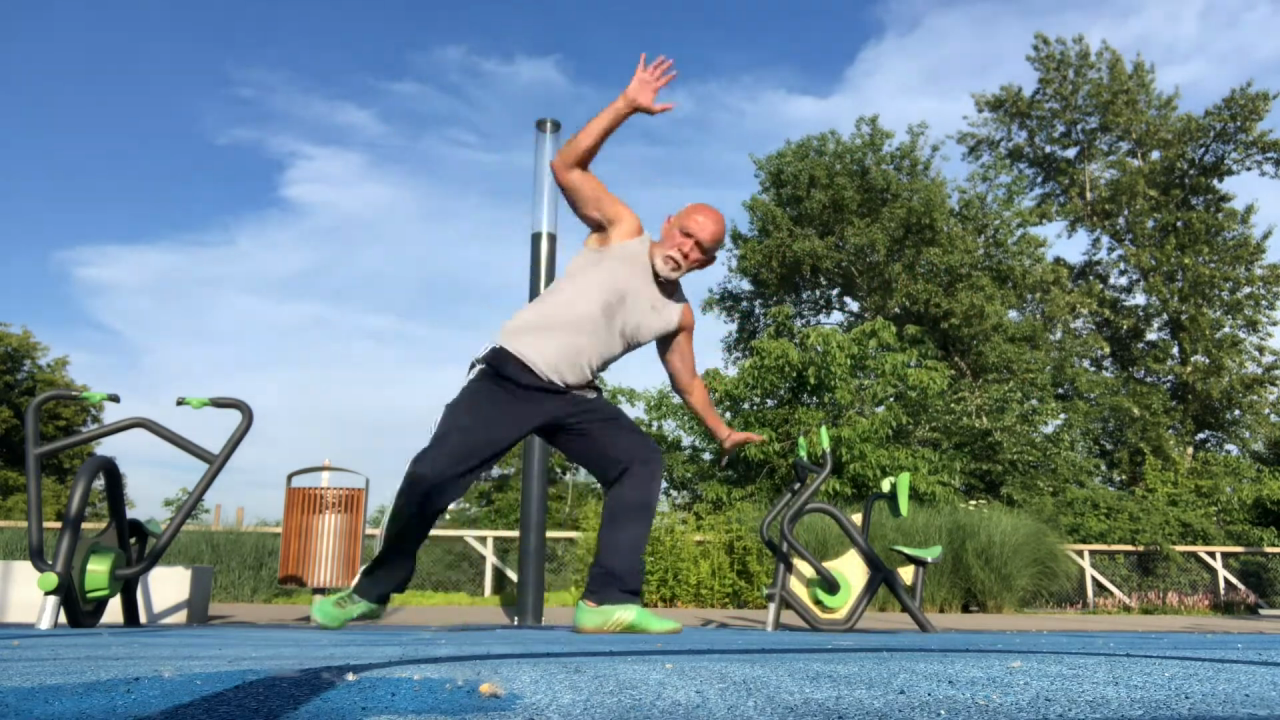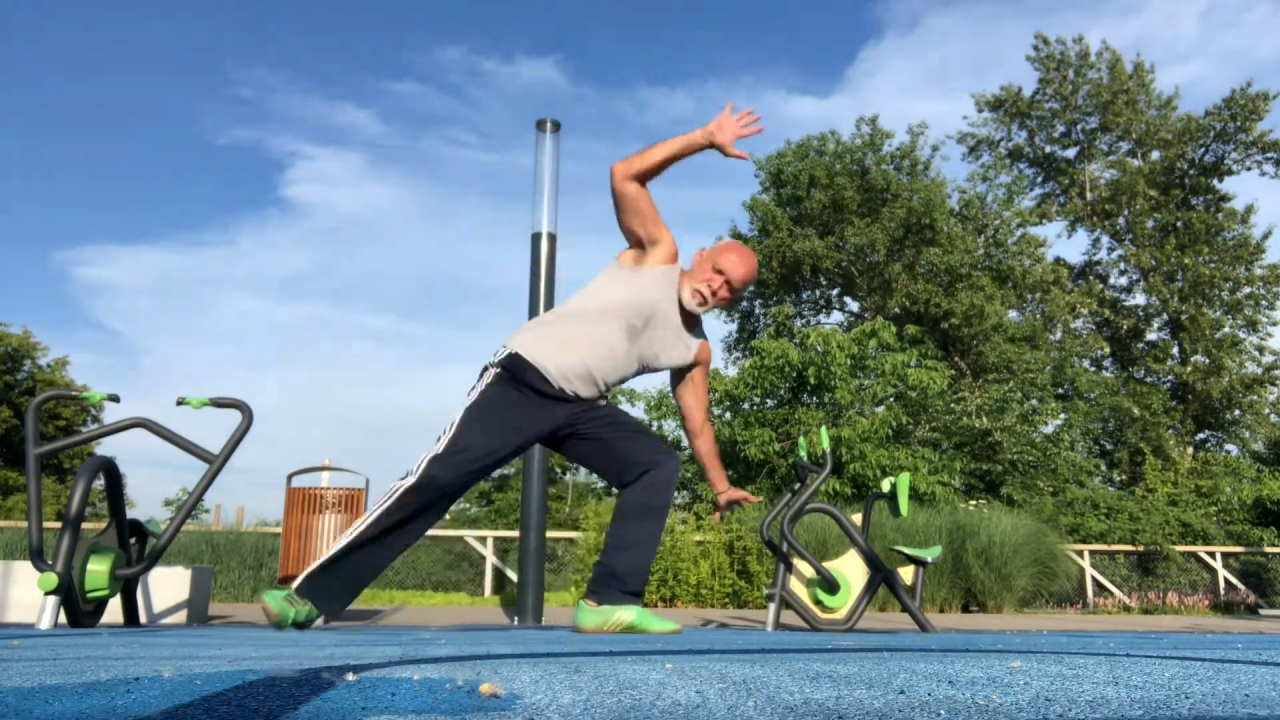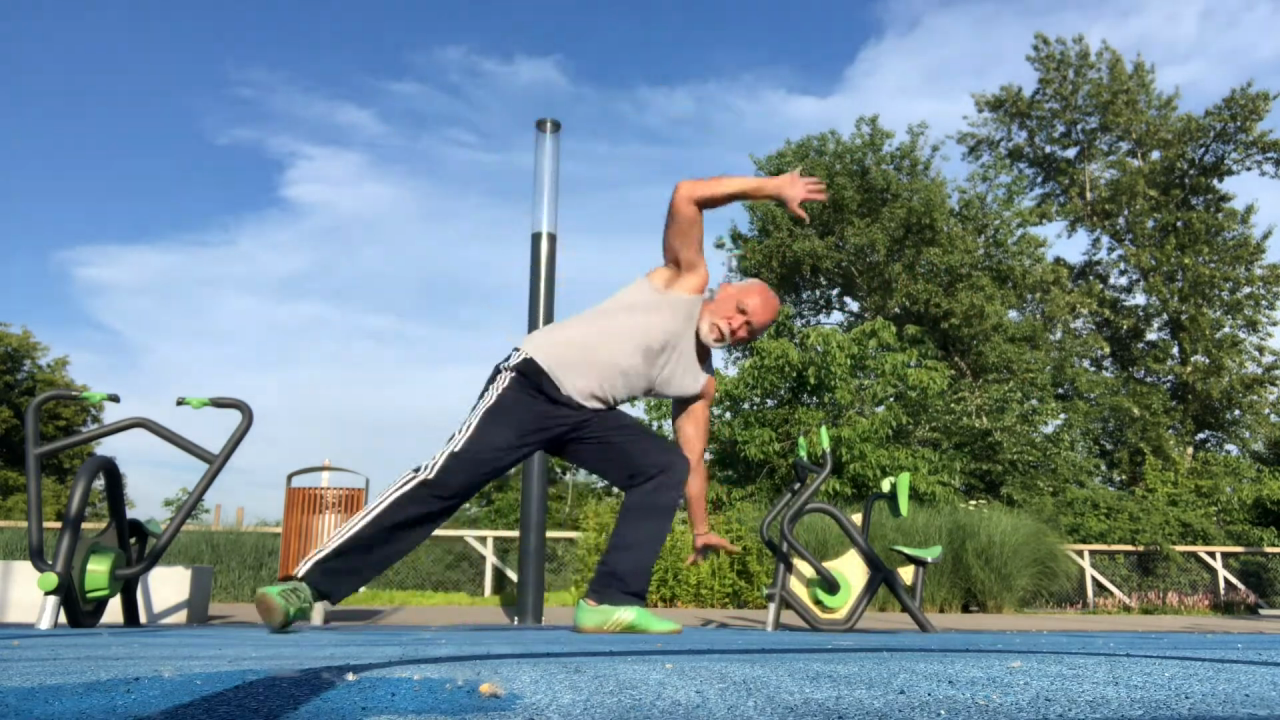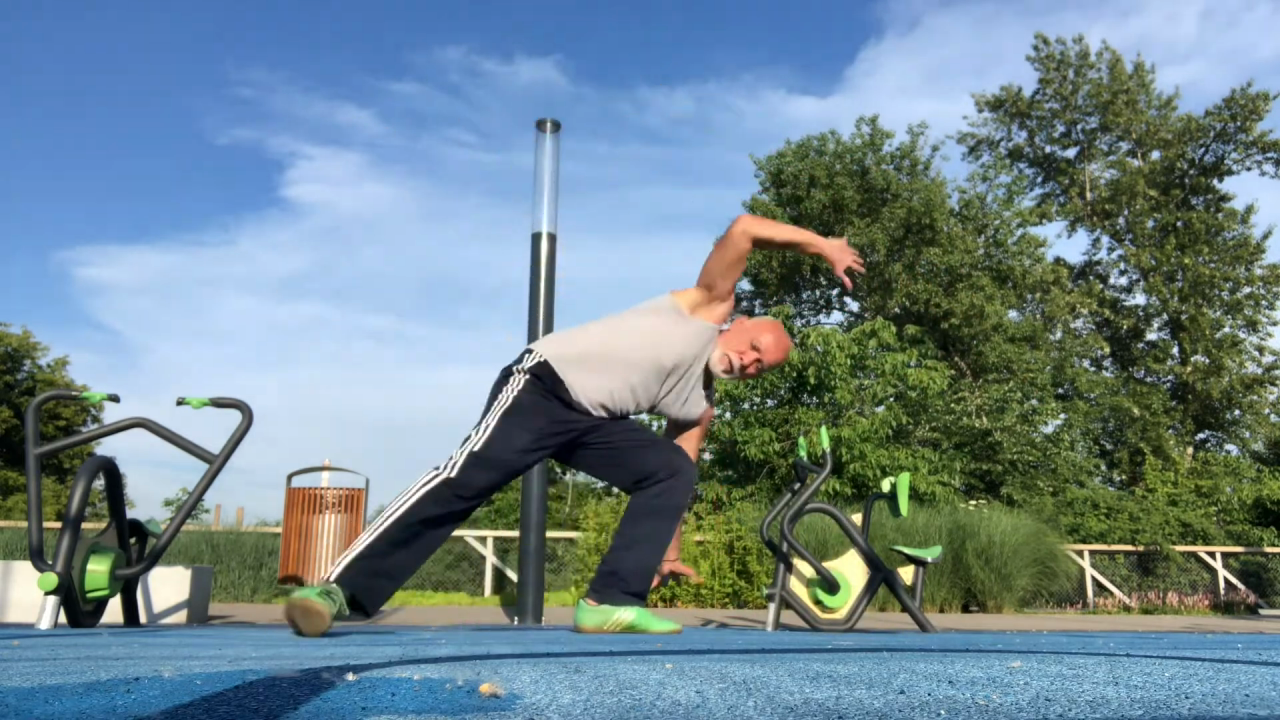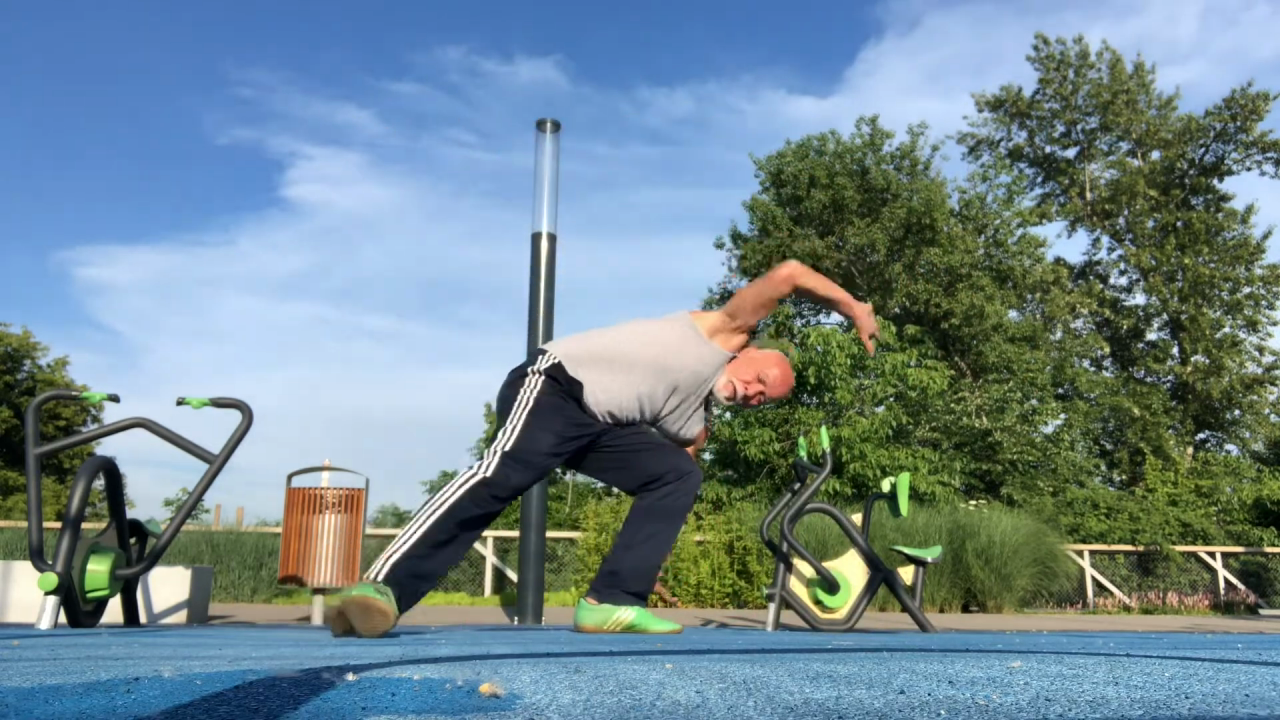
dt=0.1s
person 1, frame 1
left shoulder: (679, 316)
right shoulder: (623, 231)
left elbow: (688, 382)
right elbow: (566, 166)
left wrist: (721, 430)
right wrist: (627, 105)
left hip: (574, 398)
right hip: (511, 374)
left knee: (642, 464)
right knee: (431, 474)
left ankle: (611, 601)
right ankle: (375, 588)
person 1, frame 2
left shoulder: (694, 355)
right shoulder: (656, 255)
left elbow: (696, 422)
right elbow: (624, 175)
left wrist: (719, 482)
right wrist: (706, 138)
left hip: (576, 409)
right hip: (520, 379)
left knee: (656, 468)
right knee: (436, 481)
left ankle: (609, 601)
right ankle: (313, 594)
person 1, frame 3
left shoulder: (701, 383)
right shoulder: (687, 280)
left elbow: (690, 456)
right elbow: (686, 196)
left wrist: (700, 526)
right wrist: (773, 186)
left hip: (587, 417)
right hip: (532, 381)
left knee: (666, 469)
right knee: (447, 477)
left ankle: (610, 602)
right ankle: (310, 583)
person 1, frame 4
left shoulder: (697, 412)
right shoulder: (710, 309)
left elbow: (685, 482)
right elbow: (744, 229)
left wrist: (668, 553)
right wrist: (823, 246)
left hip: (585, 419)
right hip: (536, 384)
left knee: (672, 469)
right knee: (467, 475)
left ankle: (610, 599)
right ankle: (338, 591)
person 1, frame 5
left shoulder: (691, 427)
right shoulder: (726, 335)
left elbow: (666, 487)
right elbow: (789, 273)
left wrist: (633, 575)
right wrist: (853, 307)
left hip: (595, 423)
right hip: (553, 382)
left knee: (679, 474)
right knee: (499, 474)
left ankle: (610, 600)
right ankle: (381, 590)
